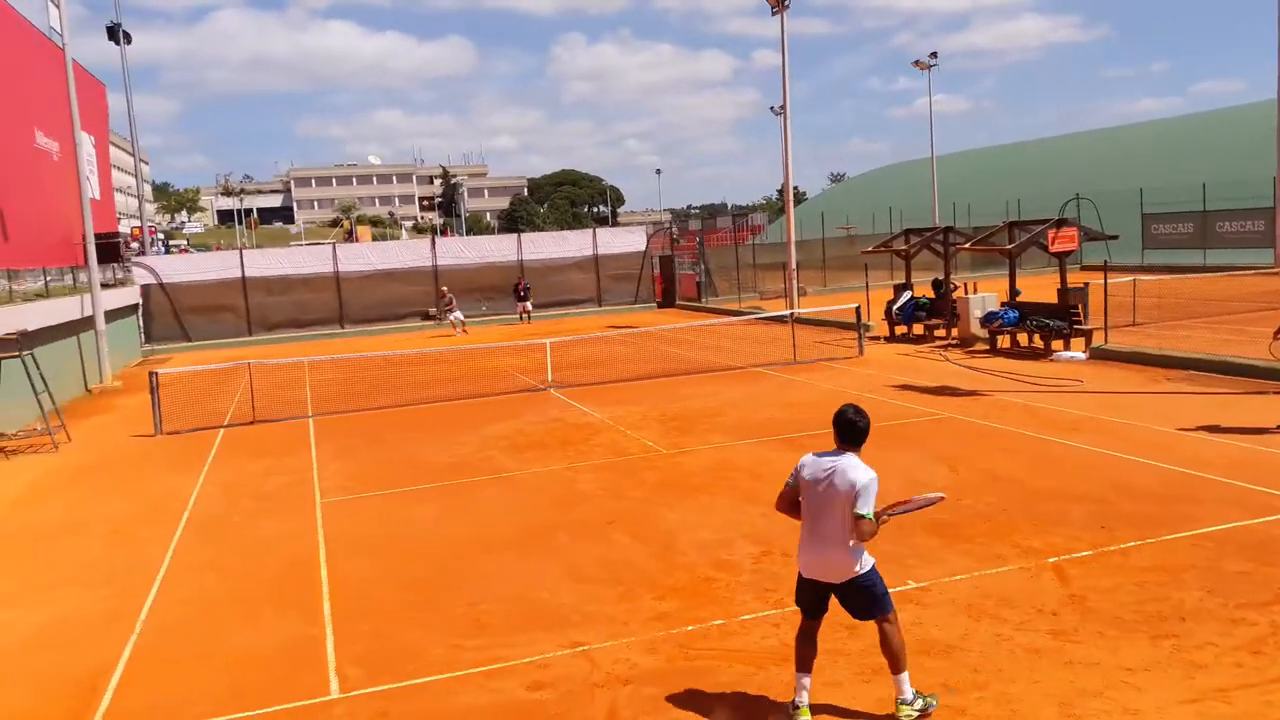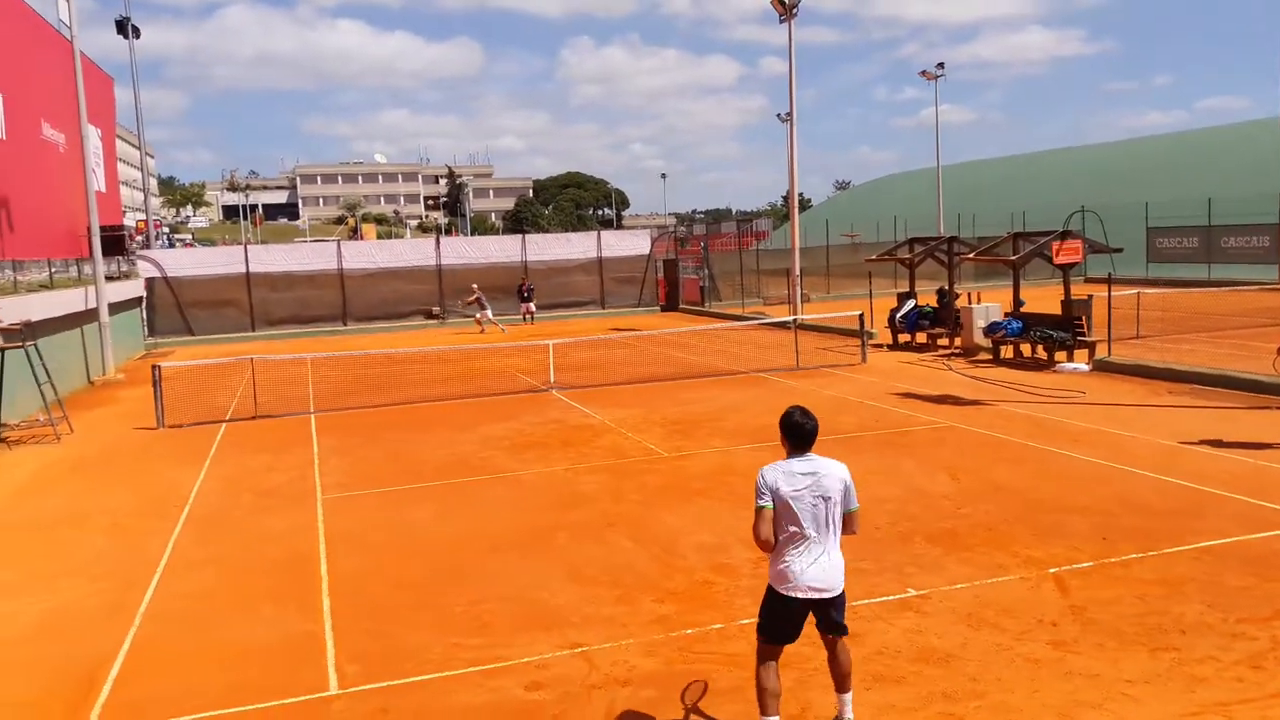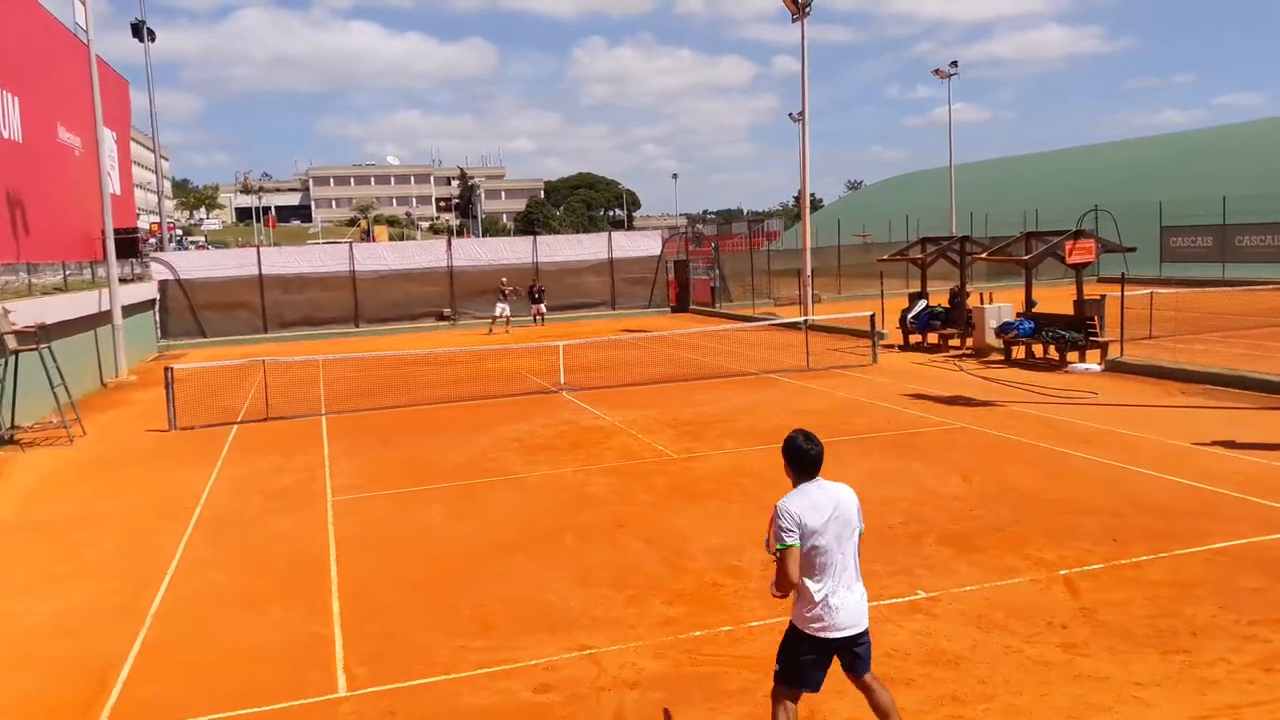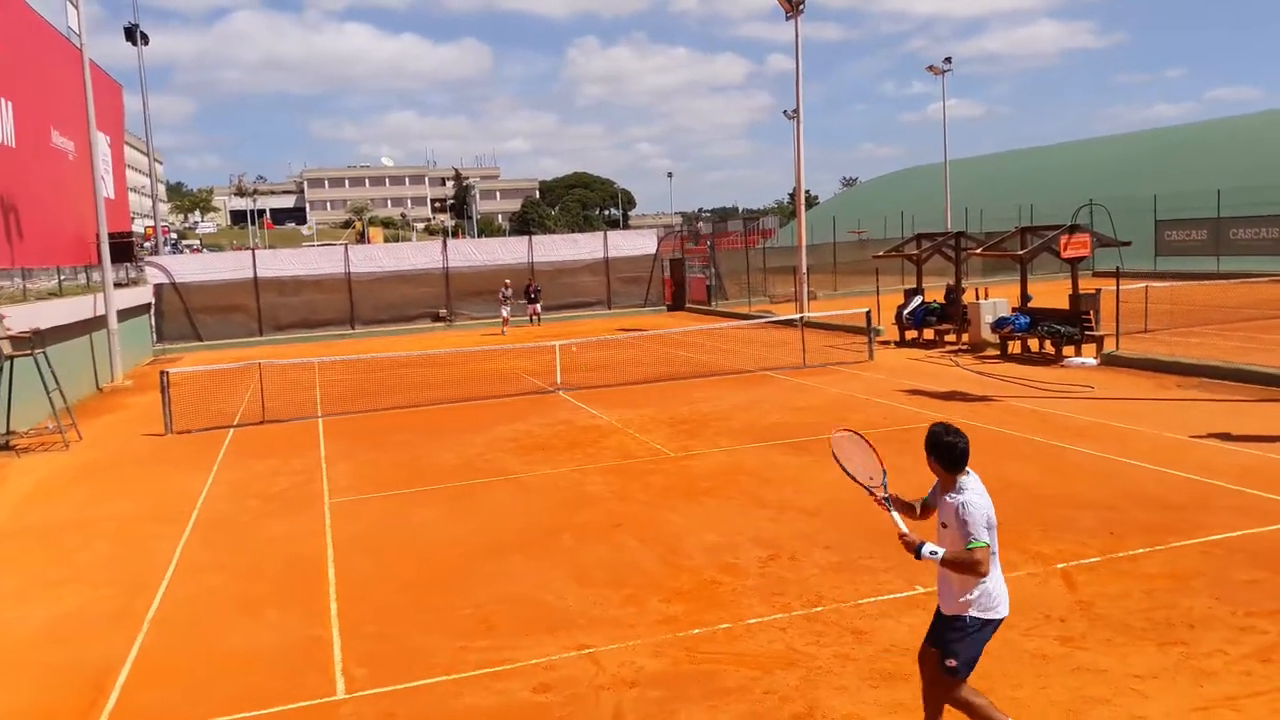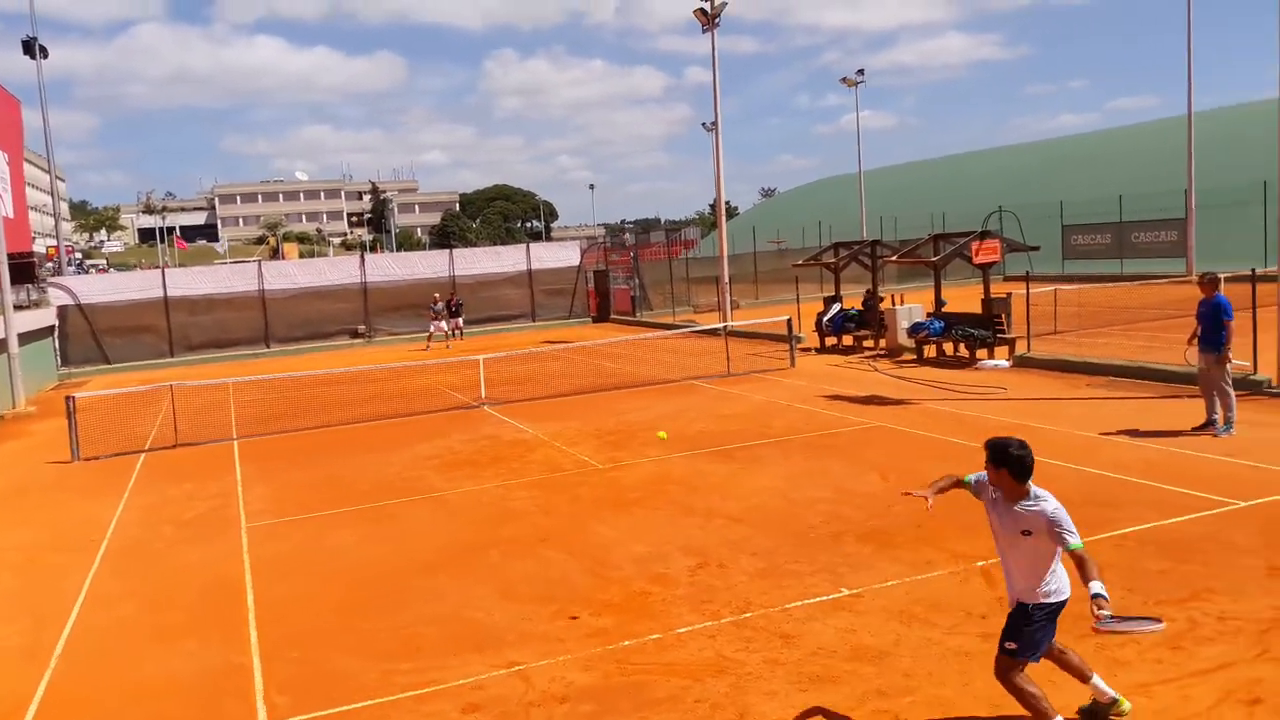
dt=0.5s
person 1, frame 1
left shoulder: (808, 462)
right shoulder: (865, 476)
left elbow: (784, 505)
right elbow: (860, 534)
right wrist: (878, 522)
left hip: (810, 563)
right hip: (851, 566)
left knee: (809, 624)
right knee: (889, 622)
person 1, frame 2
left shoulder: (769, 475)
right shoulder: (839, 471)
left elbow: (762, 536)
right elbow: (852, 526)
left wrist: (779, 550)
left hip: (788, 581)
right hip: (830, 579)
left knee: (767, 655)
right knee: (835, 643)
person 1, frame 3
left shoulder: (788, 508)
right shoulder: (847, 495)
left elbow: (789, 574)
left wrist: (778, 587)
left hip: (818, 621)
right hip: (855, 614)
left knee: (784, 695)
right knee: (864, 678)
person 1, frame 4
left shoulder: (968, 502)
right shoulder: (949, 484)
left elbow: (980, 565)
right elbow: (922, 510)
left wrist: (923, 549)
right wrist: (894, 501)
left hip: (975, 609)
right hip: (959, 601)
left knee: (951, 688)
right knee: (929, 661)
person 1, frame 5
left shoulder: (1049, 512)
right shoulder: (987, 485)
left elbow: (1082, 559)
right elbow: (957, 479)
left wrist: (1098, 592)
right wrist: (931, 491)
left hip: (1042, 598)
right hip: (1027, 591)
left knee: (1008, 673)
right knee: (1049, 649)
